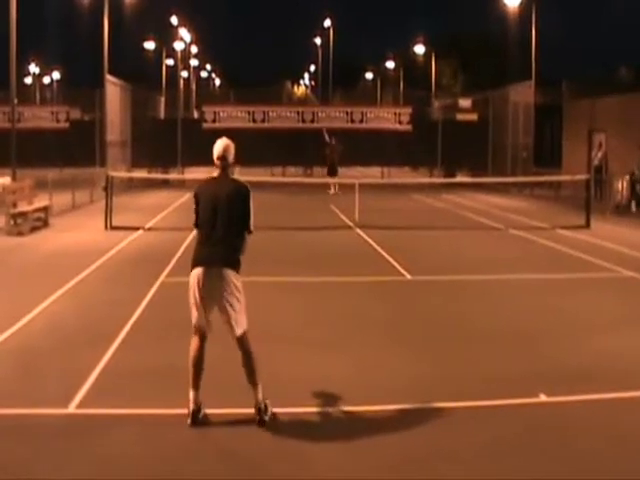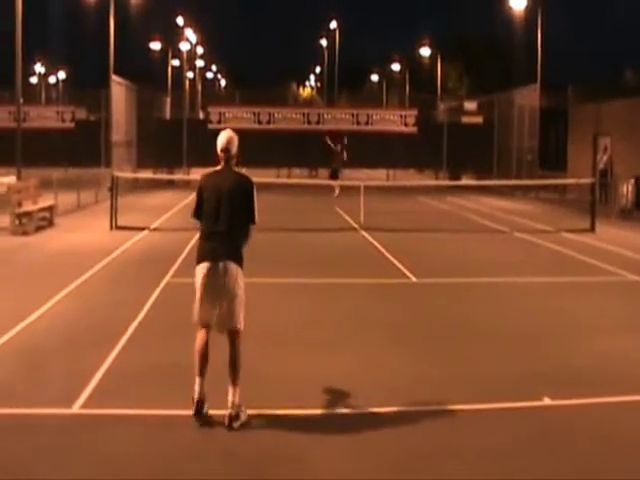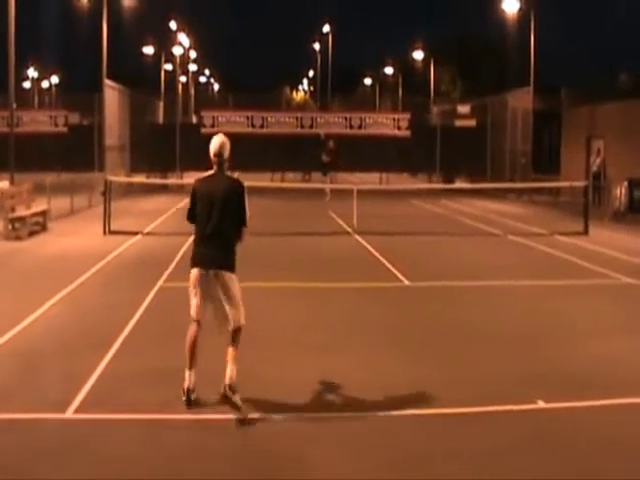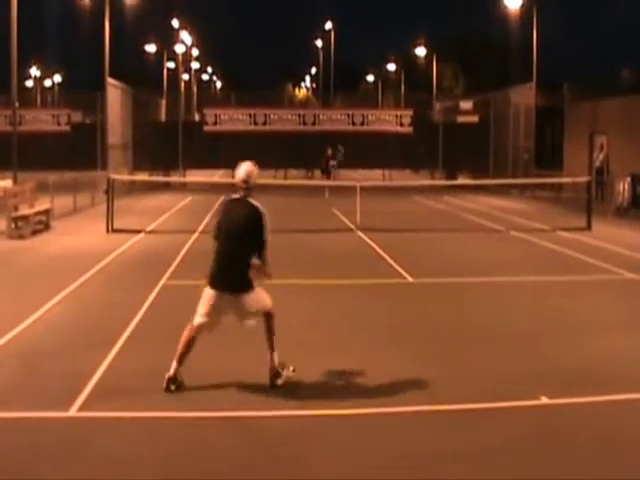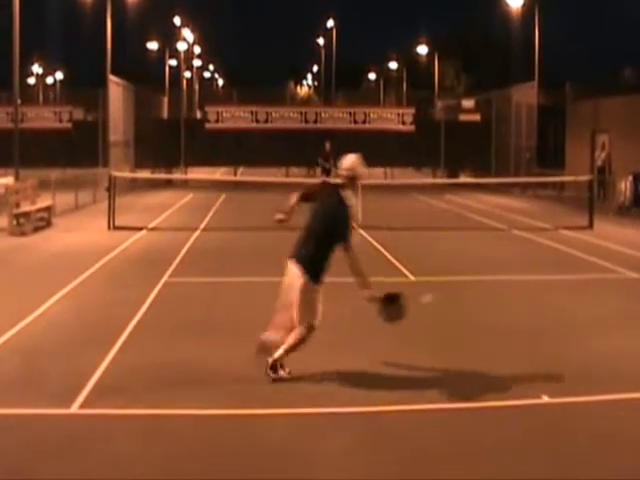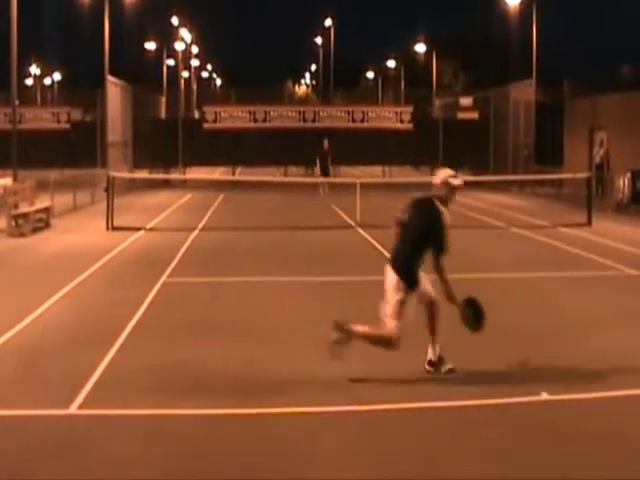
dt=0.3s
person 1, frame 1
left shoulder: (201, 189)
right shoulder: (241, 190)
right elbow: (244, 236)
left hip: (200, 264)
right hip: (227, 266)
left knee: (199, 334)
right knee: (242, 336)
left ankle: (195, 404)
right ankle: (259, 403)
person 1, frame 2
left shoulder: (205, 181)
right shoulder: (244, 183)
left elbow: (201, 220)
right elbow: (247, 229)
left hip: (205, 258)
right hip: (230, 260)
left knee: (204, 328)
right knee: (234, 334)
left ankle: (199, 394)
right ankle: (234, 406)
person 1, frame 3
left shoulder: (199, 185)
right shoulder: (236, 187)
left elbow: (194, 223)
right elbow: (240, 233)
left hip: (199, 262)
right hip: (224, 265)
left knee: (196, 323)
right knee: (236, 327)
left ankle: (189, 385)
right ankle: (230, 382)
person 1, frame 4
left shoulder: (226, 206)
right shoulder: (256, 212)
right elbow: (261, 253)
right wrist: (263, 268)
left hip: (216, 281)
right hip: (240, 285)
left knee: (195, 327)
right knee: (268, 311)
left ankle: (173, 374)
right ankle: (275, 370)
person 1, frame 5
left shoulder: (324, 188)
right shoulder: (344, 207)
left elbow: (297, 197)
right elbow: (349, 252)
left wrist: (285, 213)
right wrist: (365, 287)
left hip: (296, 258)
right hip: (307, 269)
left knee: (288, 310)
right knee: (307, 326)
left ankle: (269, 338)
right ankle: (275, 362)
person 1, frame 6
left shoulder: (419, 203)
right shoulder: (439, 217)
left elbow: (399, 227)
right elbow: (438, 262)
right wrist: (449, 291)
left hip: (407, 270)
right hip: (402, 275)
left knee: (431, 304)
right knee: (391, 337)
left ankle: (434, 358)
right ankle: (348, 331)
